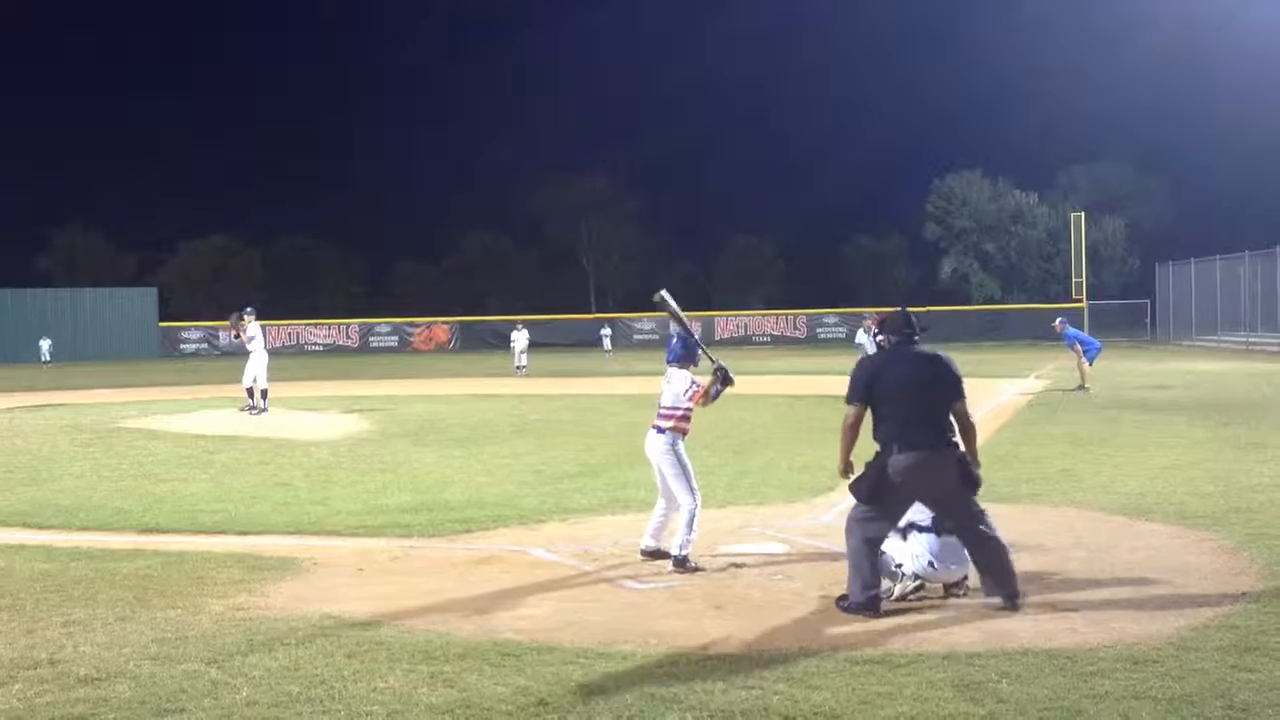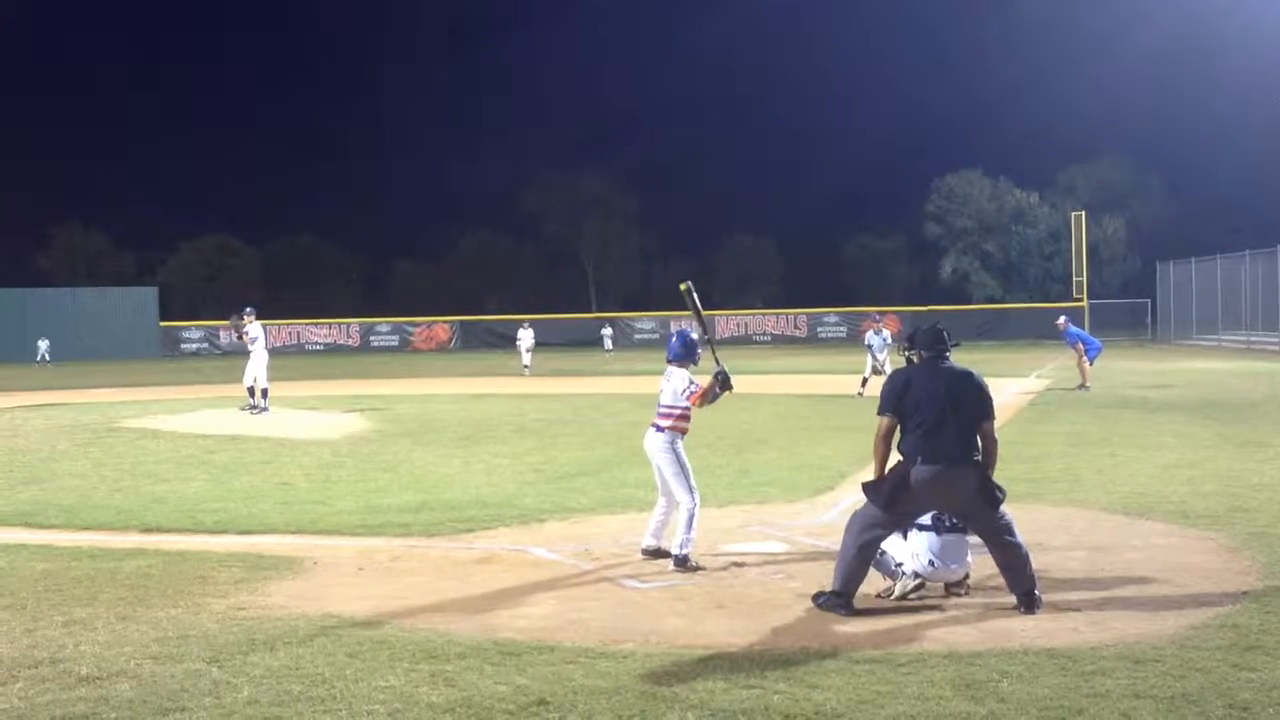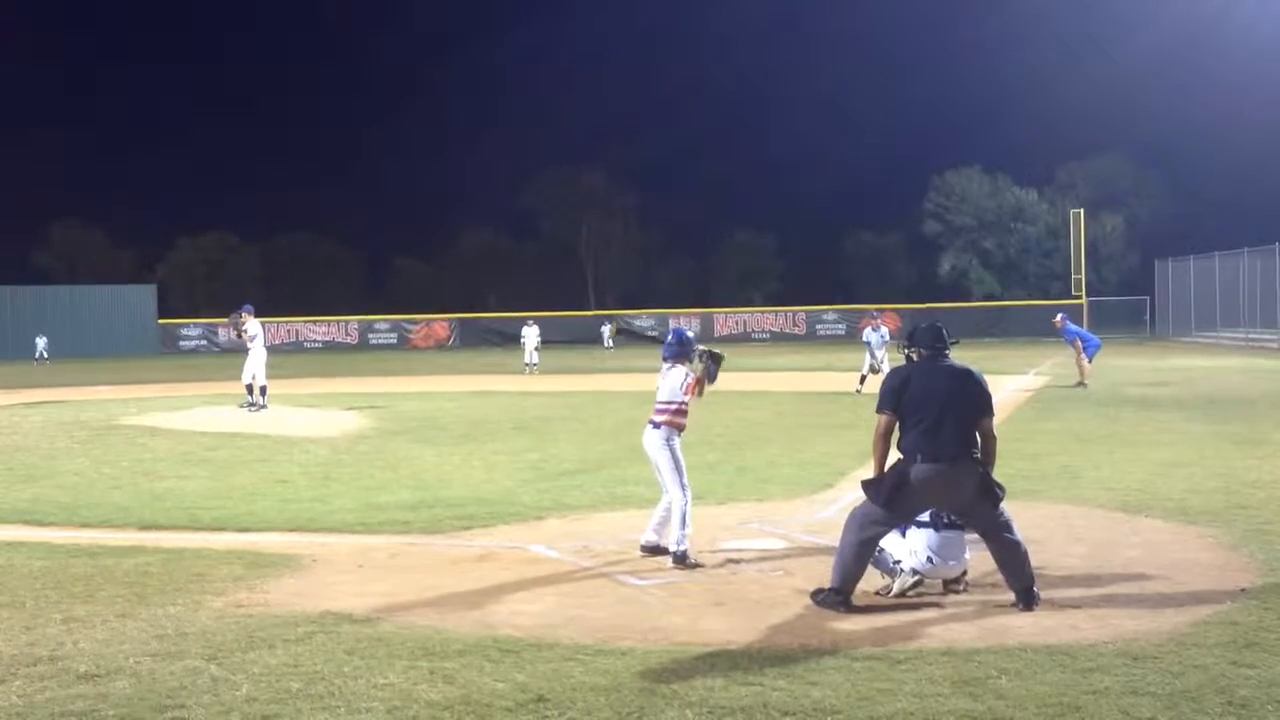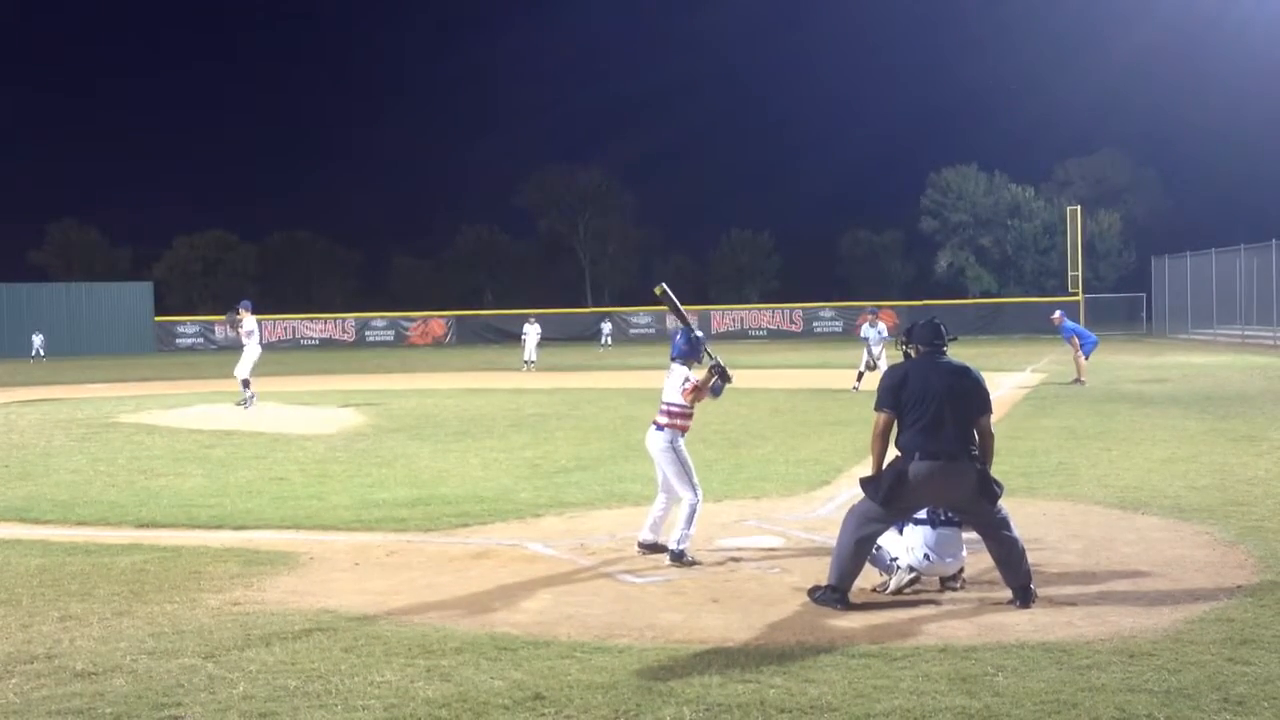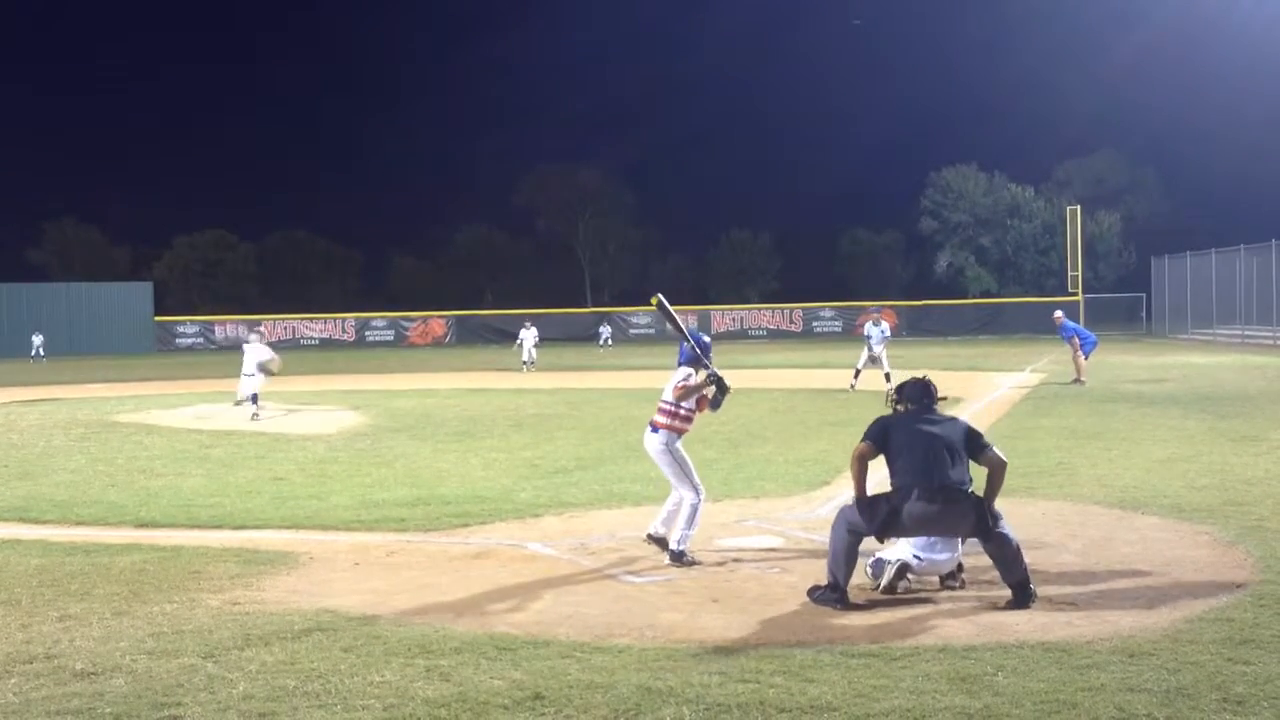
dt=1s
person 1, frame 1
left shoulder: (870, 366)
right shoulder: (940, 363)
left elbow: (852, 420)
right elbow: (963, 417)
left wrist: (844, 459)
right wrist: (972, 456)
left hip: (897, 463)
right hip: (943, 460)
left knee: (863, 526)
right knee: (973, 525)
left ankle: (863, 598)
right ankle: (1008, 592)
person 1, frame 2
left shoulder: (901, 379)
right shoulder: (973, 381)
left elbow: (884, 433)
right elbow: (989, 438)
left wrist: (878, 478)
right wrist: (985, 479)
left hip: (918, 474)
right hip: (965, 475)
left knee: (864, 527)
right knee: (1000, 531)
left ankle: (839, 596)
right ankle: (1027, 596)
person 1, frame 3
left shoulder: (900, 377)
right shoulder: (972, 378)
left elbow: (883, 431)
right elbow: (988, 435)
left wrist: (878, 477)
right wrist: (985, 476)
left hip: (917, 473)
right hip: (964, 473)
left knee: (863, 524)
right knee: (999, 529)
left ankle: (838, 593)
right ankle: (1026, 593)
person 1, frame 4
left shoulder: (898, 374)
right shoulder: (970, 376)
left elbow: (882, 430)
right elbow: (986, 433)
left wrist: (876, 475)
right wrist: (982, 475)
left hip: (915, 470)
right hip: (962, 471)
left knee: (861, 521)
right knee: (996, 525)
left ankle: (836, 590)
right ankle: (1023, 589)
person 1, frame 5
left shoulder: (887, 423)
right shoulder: (958, 425)
left elbow: (859, 456)
right elbow: (998, 463)
left wrist: (861, 501)
right wrist: (986, 506)
left hip: (910, 510)
right hip: (959, 512)
left knee: (848, 519)
right knee: (991, 521)
left ankle: (835, 591)
right ankle: (1022, 590)
person 2, frame 1
left shoulder: (674, 374)
right shoulder: (681, 376)
left elbow: (704, 397)
right elbow: (702, 400)
left wrist: (721, 384)
right wrist: (715, 377)
left hip: (657, 440)
right hip: (668, 443)
left knee: (668, 498)
right knee: (690, 500)
left ankle: (649, 547)
right ankle: (680, 557)
person 2, frame 2
left shoulder: (673, 373)
right shoulder: (681, 375)
left elbow: (701, 399)
right elbow: (699, 401)
left wrist: (720, 387)
right wrist: (715, 379)
left hip: (656, 438)
right hip: (666, 441)
left knee: (668, 497)
right knee: (689, 499)
left ankle: (650, 545)
right ankle: (680, 556)
person 2, frame 3
left shoulder: (670, 369)
right shoulder: (677, 370)
left elbow: (701, 383)
right elbow: (697, 391)
left hip: (656, 435)
right hip: (663, 437)
left knee: (671, 494)
right knee: (681, 495)
left ankle: (650, 542)
right ankle: (679, 553)
person 2, frame 4
left shoulder: (680, 371)
right shoulder: (681, 372)
left elbow: (709, 393)
right elbow: (692, 398)
left wrist: (719, 378)
right wrist: (710, 375)
left hip: (658, 436)
right hip: (668, 439)
left knee: (668, 493)
right knee: (692, 495)
left ankle: (647, 540)
right ankle: (677, 551)
person 2, frame 5
left shoulder: (689, 375)
right shoulder: (687, 373)
left elbow: (710, 406)
right elbow: (678, 396)
left wrist: (719, 390)
right wrist: (704, 383)
left hip: (659, 438)
right hip: (664, 440)
left knee: (682, 490)
right knee: (694, 494)
left ankle: (657, 532)
right ankle: (677, 551)
